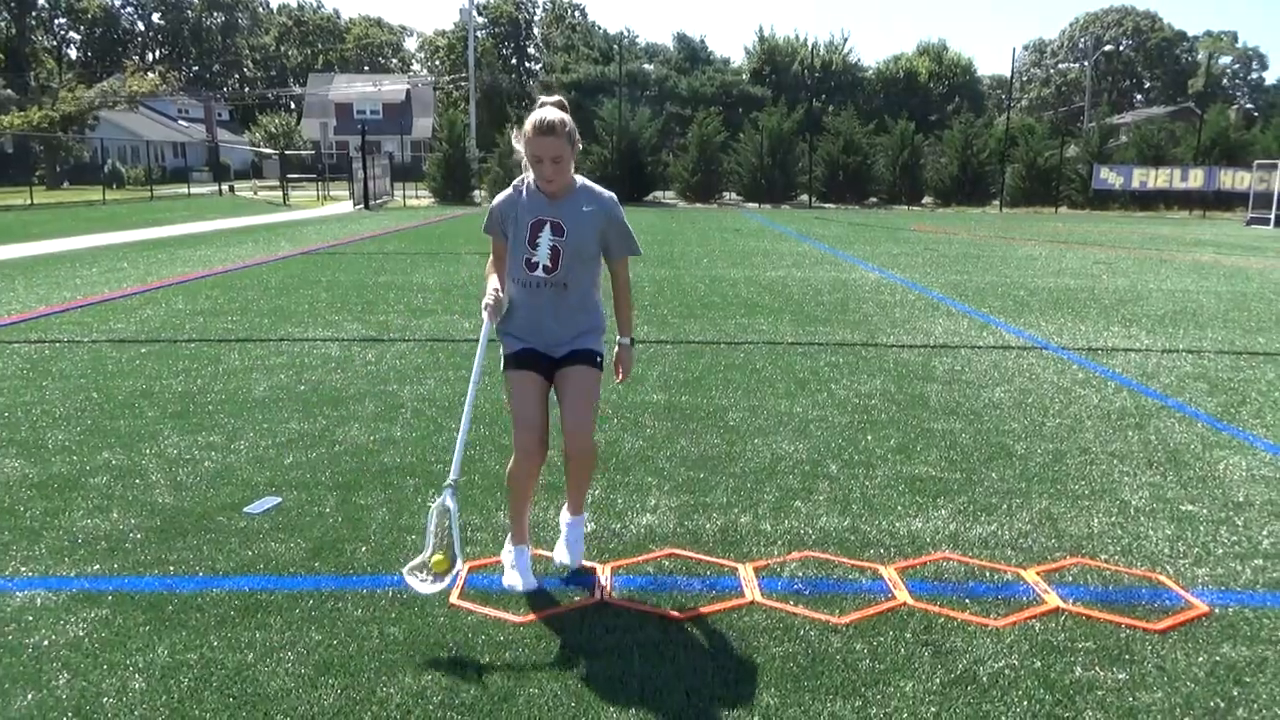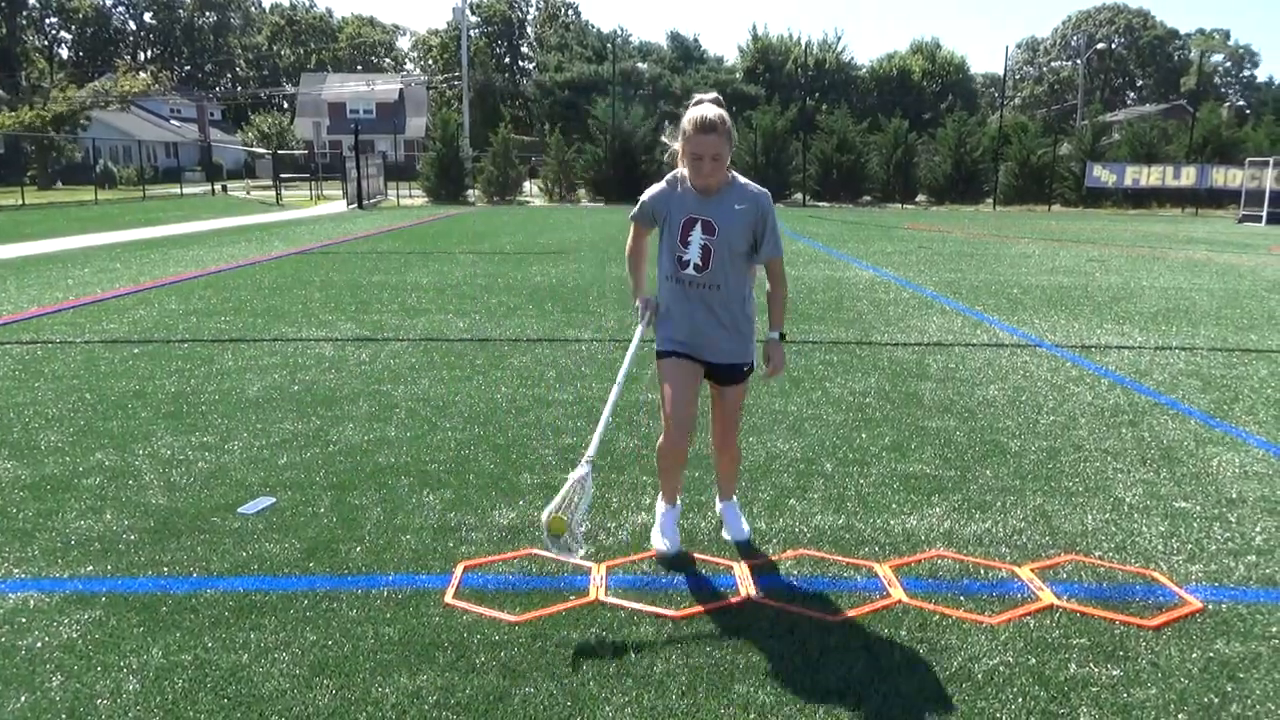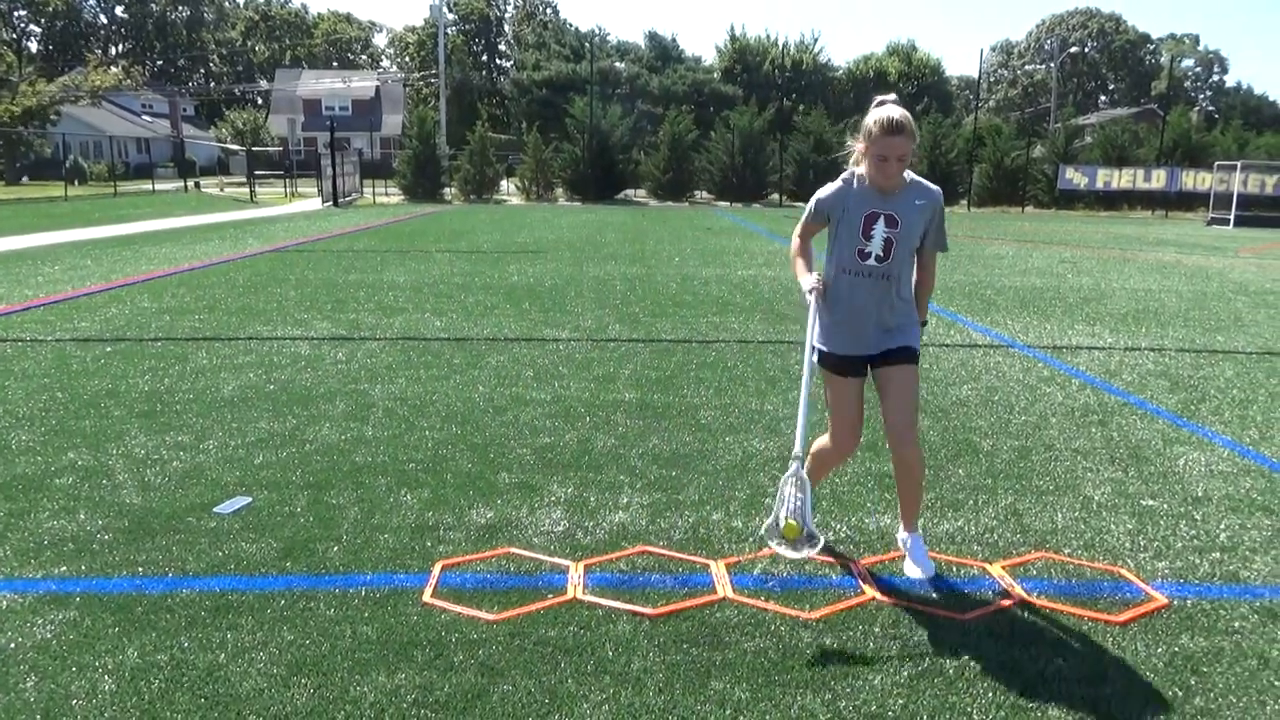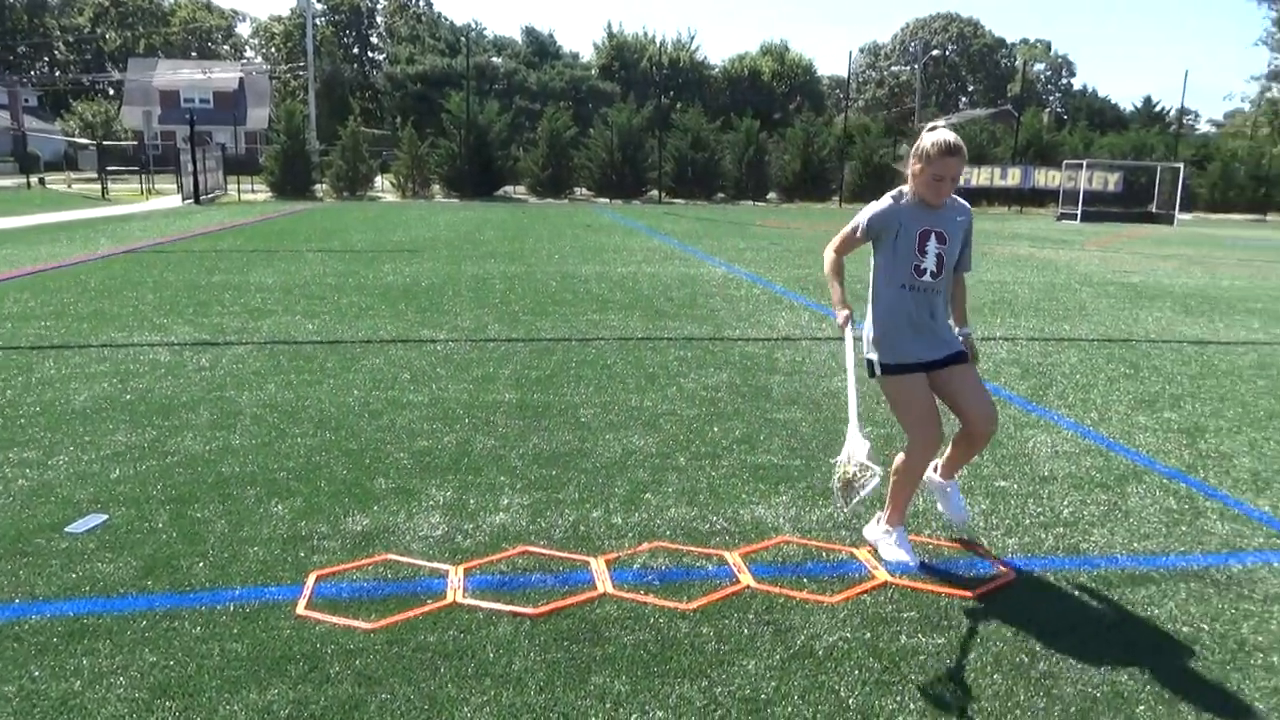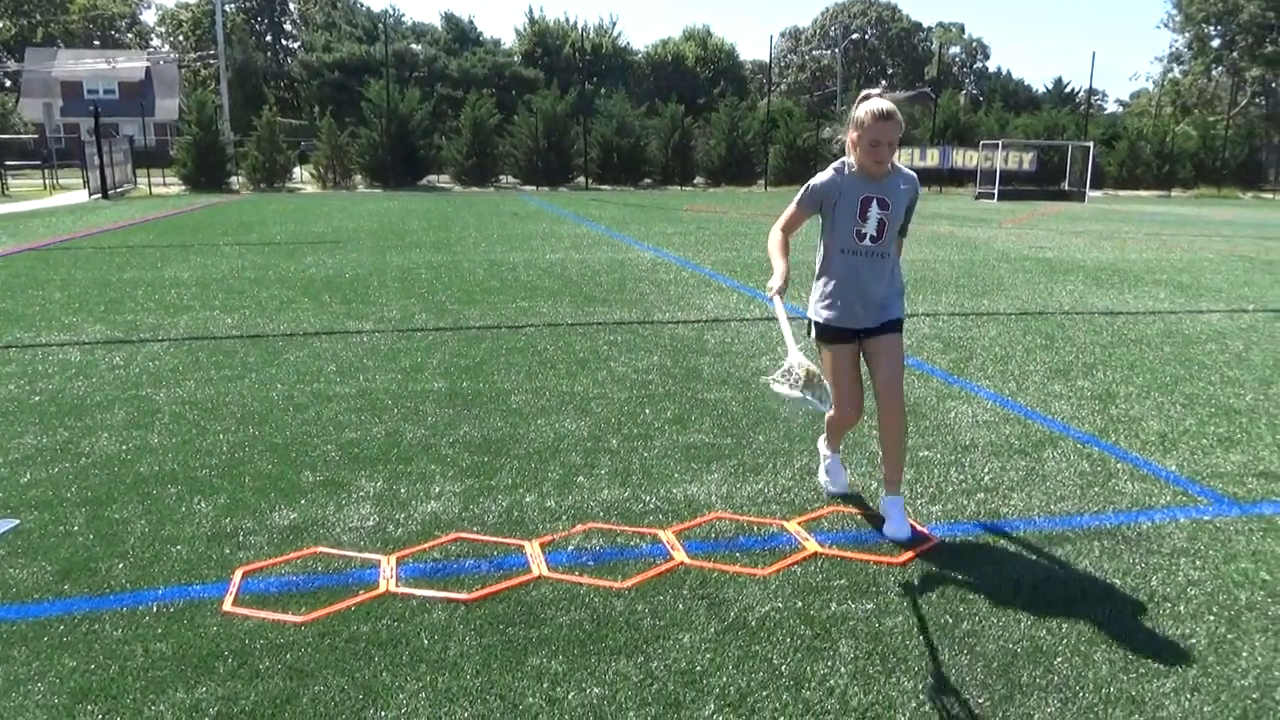
dt=1s
person 1, frame 1
left shoulder: (601, 206)
right shoulder: (508, 204)
left elbow: (620, 276)
right elbow: (498, 261)
left wrist: (625, 340)
right wrist: (494, 291)
left hip: (581, 339)
right hip: (523, 340)
left knee: (579, 439)
right knee: (528, 449)
left ankle: (573, 516)
right ankle: (517, 547)
person 1, frame 2
left shoulder: (754, 202)
right shoulder: (660, 197)
left elbow: (775, 273)
right elbow: (635, 244)
left wrist: (775, 336)
right wrist: (639, 293)
left hip: (732, 341)
right hip: (677, 335)
left knee: (725, 440)
right knee: (677, 431)
left ankle: (728, 501)
right ankle: (667, 504)
person 1, frame 3
left shoulder: (927, 198)
right shoulder: (836, 196)
right elbow: (800, 240)
left wrist: (918, 317)
right wrist: (807, 276)
left hip: (896, 334)
right hip: (840, 333)
left knee: (905, 436)
right knee: (843, 438)
left ankle: (909, 534)
person 1, frame 4
left shoulder: (961, 215)
right shoulder: (886, 213)
right elbow: (834, 252)
left wrist: (963, 331)
right wrist: (841, 303)
left hip: (940, 340)
right hip: (894, 344)
left knee: (983, 423)
right knee: (922, 442)
left ankle: (944, 476)
right ankle: (887, 527)
person 1, frame 5
left shoulder: (907, 182)
right shoulder: (829, 183)
right elbow: (781, 229)
right wrist: (780, 274)
left hip: (884, 309)
right hip: (836, 310)
left knee: (892, 399)
right knee: (848, 407)
left ankle: (892, 497)
right ankle: (828, 445)
